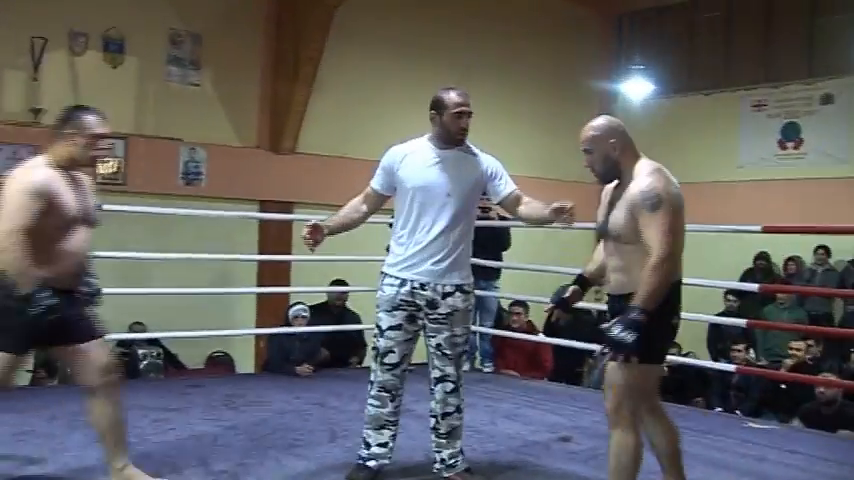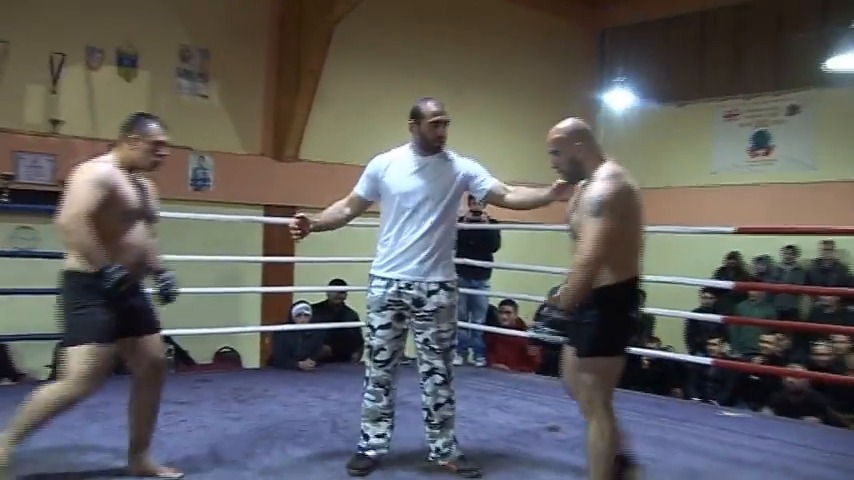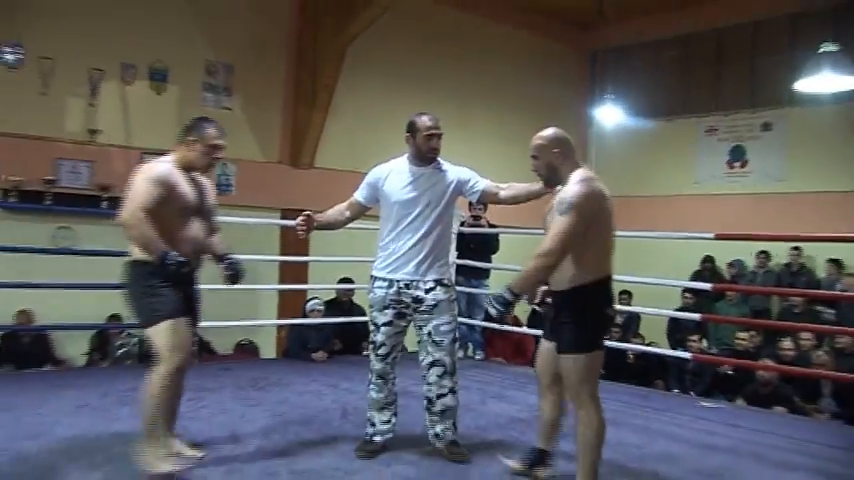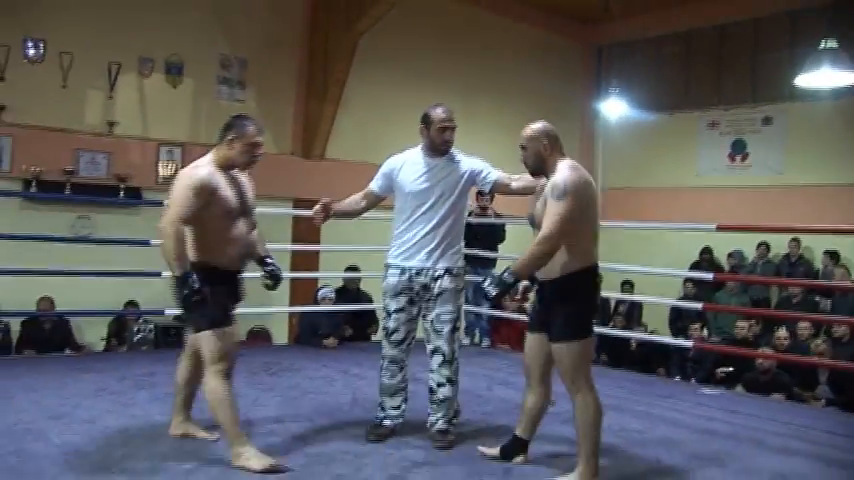
dt=0.2s
person 1, frame 1
left shoulder: (483, 165)
right shoulder: (400, 156)
left elbow: (519, 204)
right elbow: (366, 204)
left wrist: (551, 212)
right wrist: (327, 227)
left hip: (452, 287)
right hip: (399, 281)
left knee: (447, 378)
right knee: (386, 372)
person 1, frame 2
left shoulder: (462, 169)
right shoulder: (383, 165)
left elbow: (507, 196)
right elbow: (349, 207)
left wrist: (552, 193)
right wrist: (313, 222)
left hip: (437, 285)
right hip: (387, 281)
left knee: (438, 371)
right knee: (379, 368)
right ankle: (372, 445)
person 1, frame 3
left shoulder: (455, 176)
right shoulder: (382, 174)
left elbow: (501, 193)
right elbow: (349, 210)
left wrist: (544, 188)
right wrist: (315, 220)
left hip: (434, 283)
right hip: (387, 281)
left knee: (441, 361)
right knee: (382, 360)
left ankle: (445, 435)
right ankle: (378, 431)
person 1, frame 4
left shoulder: (468, 167)
right shoulder: (398, 164)
left elbow: (511, 184)
right elbow: (365, 200)
right wrist: (334, 209)
left hip: (445, 272)
right hip: (401, 269)
left knee: (444, 351)
right knee: (394, 347)
left ankle: (442, 422)
right ankle: (388, 416)
person 2, frame 1
left shoulder: (80, 181)
right shoulder: (33, 179)
left wrist: (85, 277)
right wrist: (30, 291)
left hip: (66, 300)
left knee: (105, 377)
person 2, frame 2
left shoulder: (145, 186)
right shoulder: (97, 175)
right elbow: (69, 222)
left wrist: (160, 272)
right wrist: (106, 268)
left hip: (127, 289)
right hip: (90, 289)
left knee: (153, 370)
right knee: (80, 383)
person 2, frame 3
left shoulder: (203, 184)
right shoulder: (157, 173)
left elbow: (209, 231)
right elbow: (130, 216)
left wrist: (224, 258)
right wrist: (164, 255)
left hip: (181, 279)
right hip: (154, 277)
left knee: (174, 359)
right knee: (175, 358)
left ankle: (163, 437)
right ankle: (151, 446)
person 2, frame 4
left shoulder: (241, 178)
right shoulder: (199, 177)
left elbow: (249, 227)
right elbow: (170, 227)
left wrist: (266, 260)
right wrist: (184, 277)
left hip: (226, 278)
right hip: (203, 280)
left knee: (198, 353)
right knee: (219, 362)
left ankle: (181, 421)
right ankle: (241, 449)
person 3, frame 1
left shoulder: (648, 186)
right shoulder: (613, 188)
left elbow: (662, 259)
left wrist: (636, 320)
right wrist: (581, 284)
left hip: (647, 312)
right hip: (627, 306)
left knee: (621, 413)
right knee: (644, 405)
person 3, frame 2
left shoulder: (604, 189)
right shoulder: (592, 184)
left elbow: (589, 262)
left wrist: (557, 314)
right wrist: (566, 299)
left hip: (608, 304)
right hip: (596, 301)
left knee: (595, 405)
right knee: (575, 382)
person 3, frame 3
left shoulder: (577, 192)
right shoulder: (572, 188)
left elbow: (549, 255)
left wrist: (508, 296)
right wrist: (543, 287)
left hip: (582, 302)
right hip: (569, 299)
left knee: (581, 397)
right knee: (547, 380)
person 3, frame 4
left shoulder: (566, 178)
right shoulder: (555, 180)
left elbow: (551, 239)
left wrist: (506, 277)
right wrist: (519, 278)
left hip: (571, 291)
right hip: (552, 289)
left knee: (577, 383)
right knee: (535, 372)
right ankle: (517, 446)
person 4, frame 1
left shoulder: (501, 221)
left elbow: (505, 245)
left wrist: (496, 220)
right wrist: (474, 219)
left hip: (490, 278)
right hip: (470, 275)
left knee: (488, 323)
left ankle: (487, 360)
right ankle: (468, 357)
person 4, frame 2
left shoulder: (492, 224)
right shoulder: (461, 221)
left elbow: (495, 246)
right elbow: (455, 244)
left wrist: (486, 223)
right wrist: (464, 223)
left hip: (482, 277)
right hip: (462, 275)
left knee: (479, 319)
right knee: (461, 317)
left ankle: (480, 354)
right ankle: (461, 352)
person 4, frame 3
left shoulder: (491, 228)
right shoulder: (462, 226)
left elbow: (494, 249)
right elbow: (457, 247)
left wrist: (486, 228)
right wrist: (466, 227)
left hip: (481, 277)
right hip: (462, 275)
left knee: (478, 316)
right knee: (462, 313)
left ankle: (478, 348)
right ankle: (463, 346)
person 4, frame 4
left shoulder: (498, 218)
right shoulder: (470, 216)
left elbow: (500, 239)
right elbow: (464, 237)
left wrist: (492, 218)
right wrist: (473, 218)
left hip: (487, 266)
right hip: (470, 265)
left knee: (485, 304)
right knee: (469, 302)
left ankle: (485, 336)
right ankle: (469, 334)
